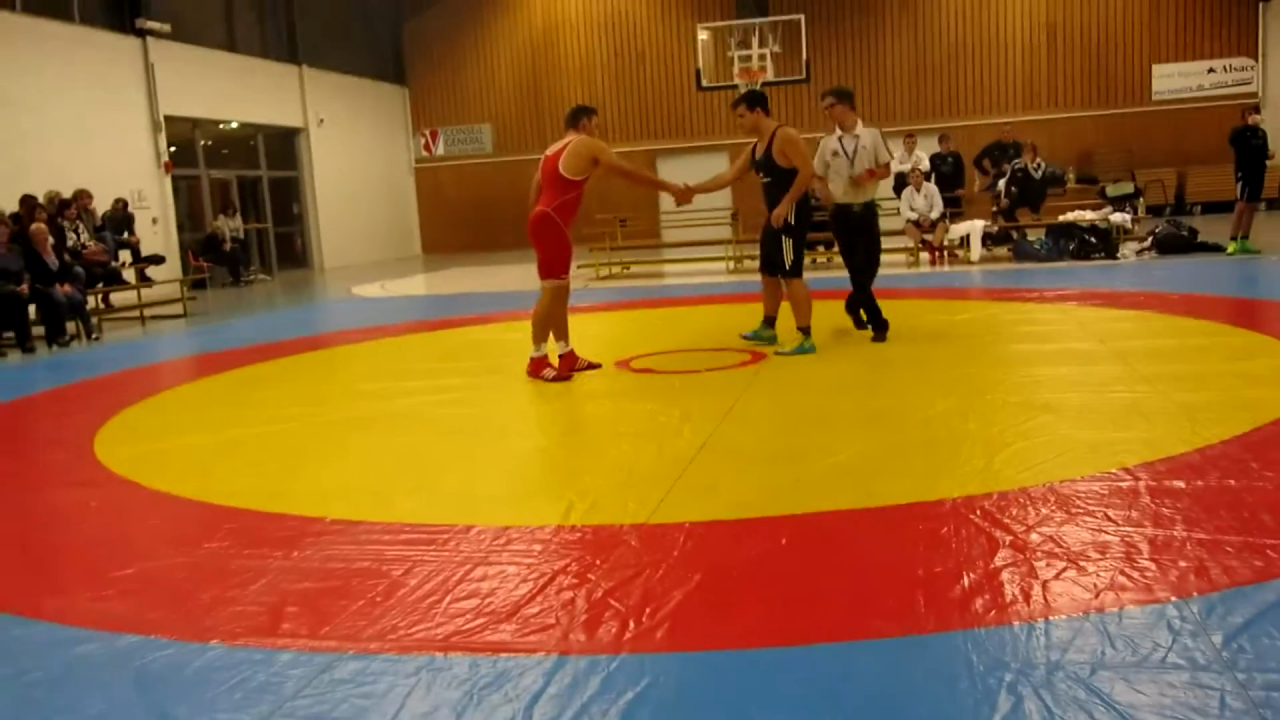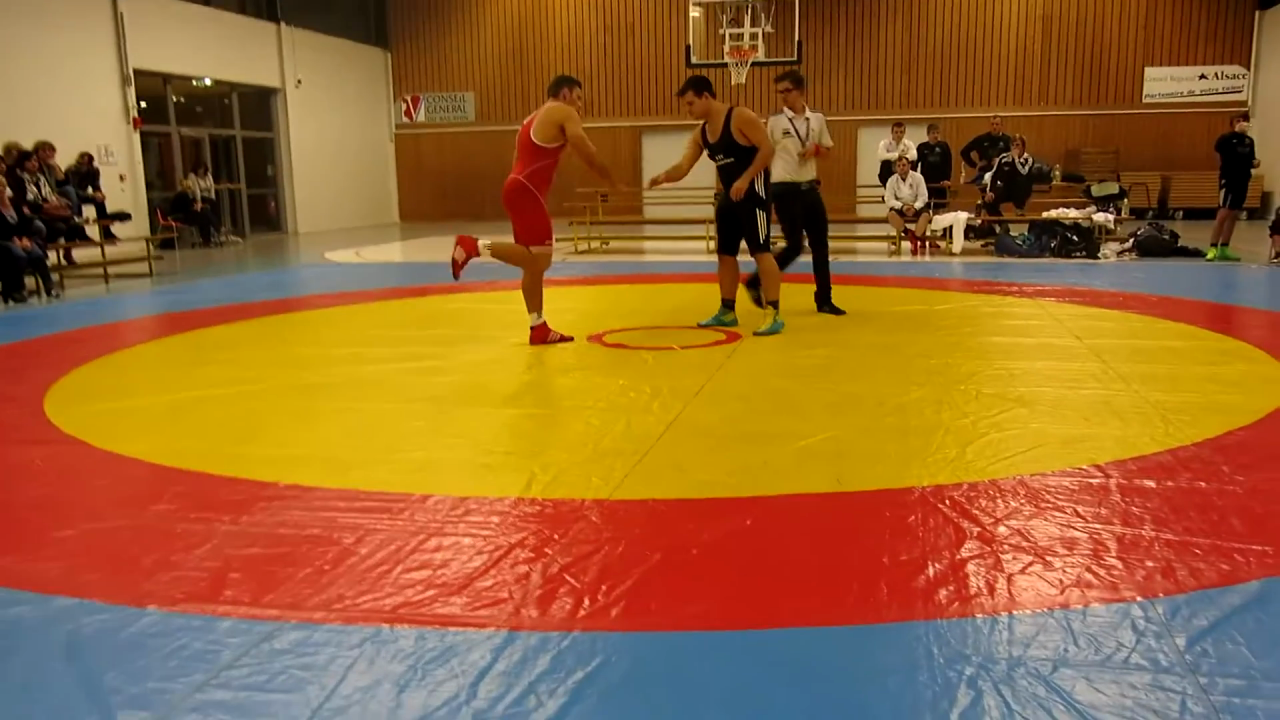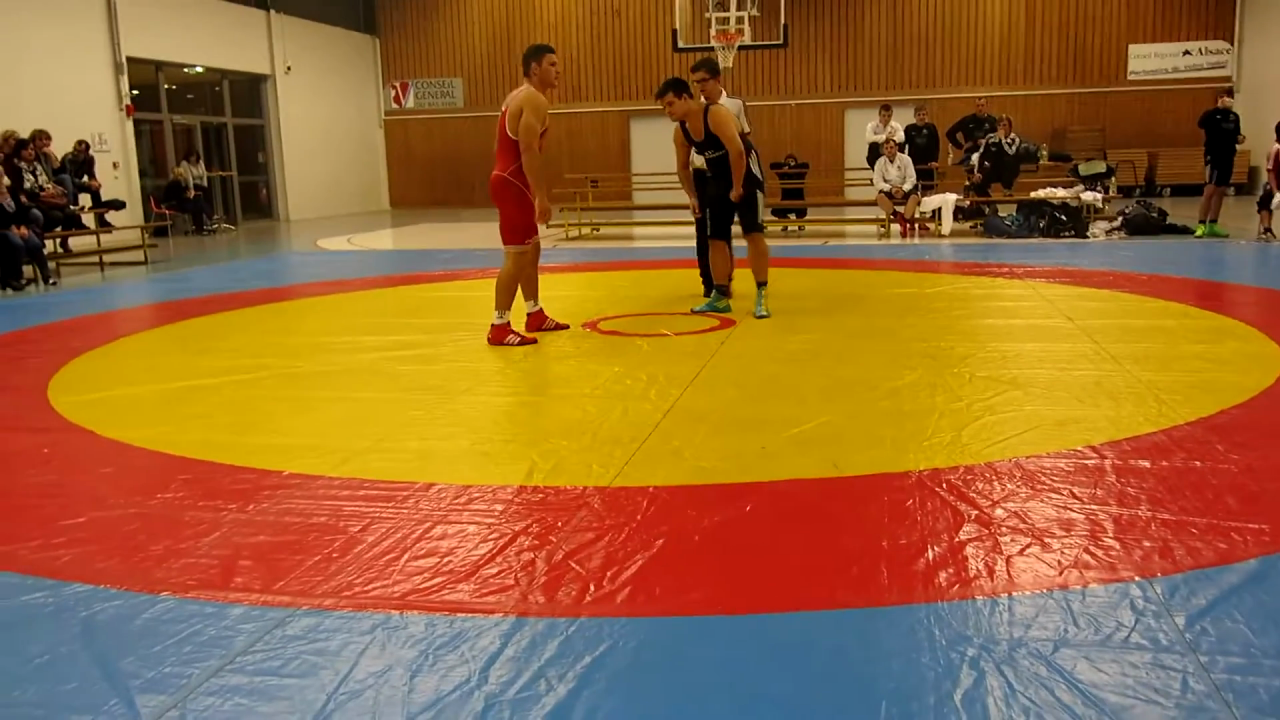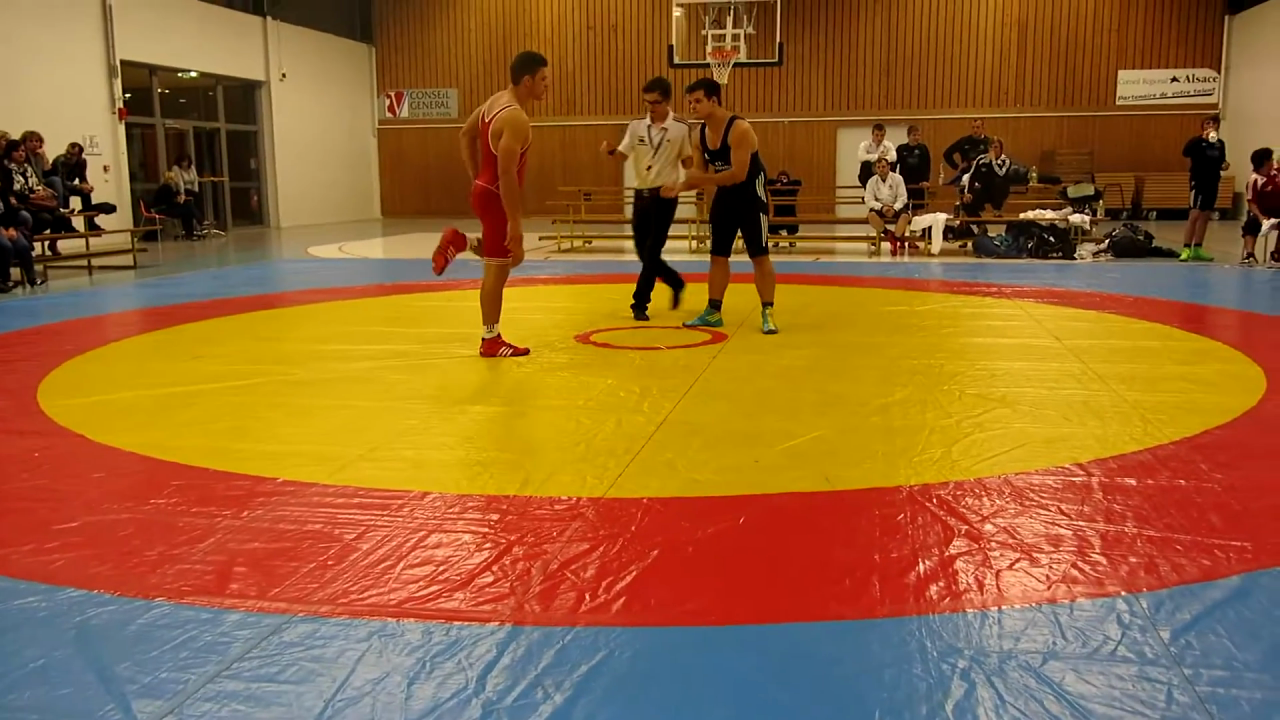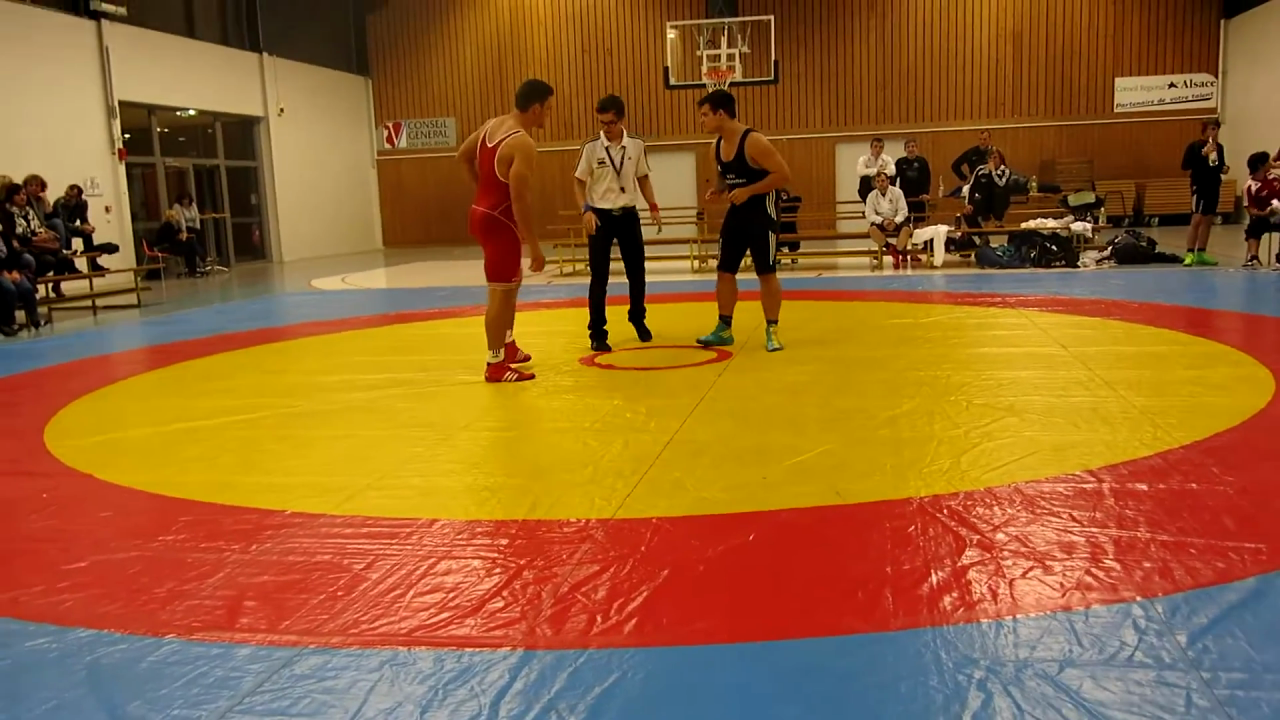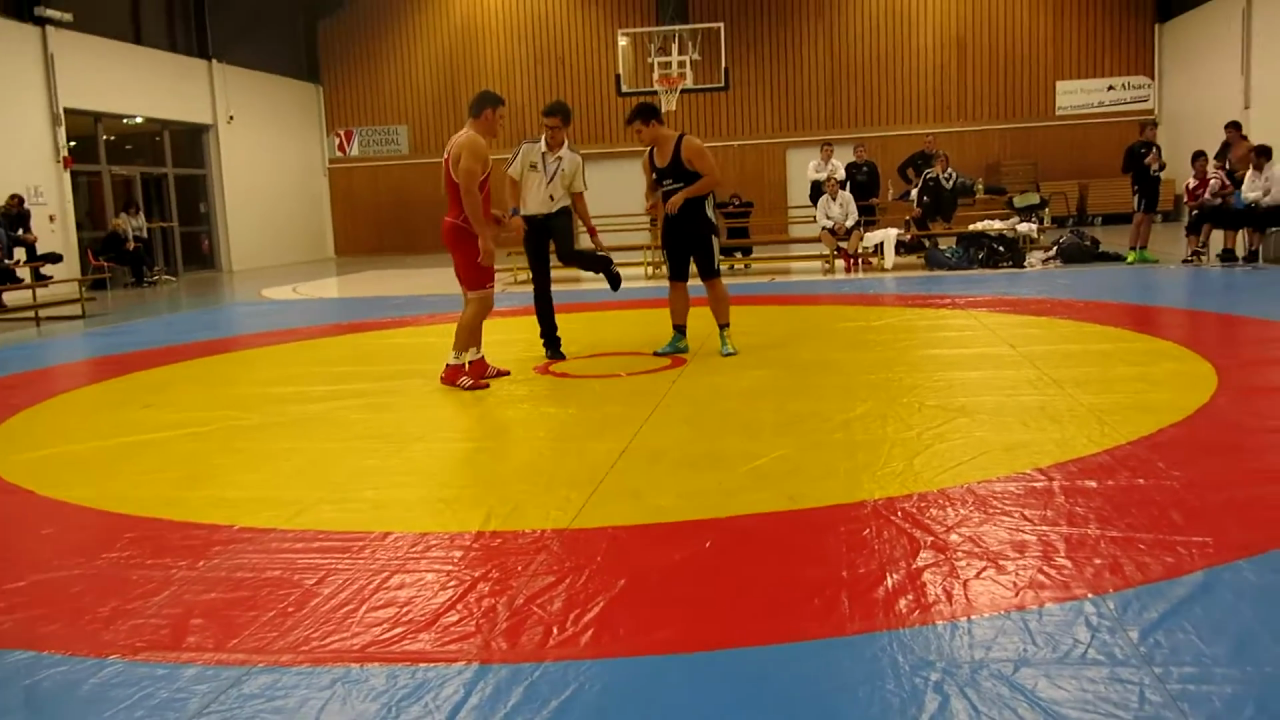
dt=0.5s
person 1, frame 1
left shoulder: (551, 151)
right shoulder: (589, 146)
left elbow: (534, 197)
right elbow: (633, 174)
right wrist: (671, 188)
left hip: (544, 220)
right hip: (552, 224)
left knee: (560, 291)
right knee: (552, 292)
left ankle: (567, 356)
right ankle: (538, 361)
person 1, frame 2
left shoulder: (534, 120)
right shoulder: (564, 113)
right elbow: (588, 155)
right wrist: (612, 180)
left hip: (522, 192)
right hip: (526, 193)
left knee: (535, 264)
right knee: (540, 259)
left ankle: (539, 329)
right ankle: (473, 246)
person 1, frame 3
left shoulder: (517, 97)
right shoulder: (534, 100)
right elbow: (529, 150)
right wrist: (541, 196)
left hip: (507, 182)
right hip: (514, 185)
left knee: (531, 251)
right knee: (517, 257)
left ankle: (536, 316)
right ankle: (499, 329)
person 1, frame 4
left shoulder: (497, 100)
right shoulder: (516, 118)
left elbow: (466, 135)
right elbow: (507, 173)
left wrist: (477, 179)
right wrist: (515, 221)
left hip: (486, 190)
right hip: (496, 197)
left knee: (512, 256)
right knee: (497, 270)
left ankle: (458, 243)
right ankle: (490, 341)
person 1, frame 5
left shoulder: (492, 124)
right shoulder: (523, 145)
left elbow: (462, 158)
right elbow: (520, 199)
right wrist: (534, 246)
left hip: (482, 213)
right hip: (499, 221)
left knee: (511, 281)
right knee: (501, 293)
left ankle: (507, 346)
right ankle: (496, 366)
person 1, frame 6
left shoulder: (458, 141)
right shoulder: (475, 143)
right elbow: (469, 192)
left wrist: (488, 216)
right wrist: (484, 236)
left hip: (458, 227)
right hip: (466, 231)
left knee: (475, 299)
right knee: (481, 302)
left ankle: (476, 363)
right ankle: (453, 369)
person 2, frame 1
left shoulder: (785, 137)
right shoulder: (754, 149)
left elbow: (807, 171)
right elbow: (728, 177)
left wrist: (785, 204)
right wrist: (695, 189)
left hip: (791, 214)
right hip: (776, 215)
left knee: (791, 275)
right knee: (769, 273)
left ankle: (805, 338)
right ankle: (767, 328)
person 2, frame 2
left shoulder: (741, 117)
right shoulder: (700, 134)
left elbow: (767, 148)
right elbow: (683, 167)
left wrist: (745, 179)
right wrist: (663, 177)
left hip: (753, 192)
right hip: (729, 195)
left knee: (760, 252)
right knee: (725, 254)
left ankle: (774, 314)
right ankle: (727, 312)
person 2, frame 3
left shoulder: (716, 114)
right shoulder: (680, 132)
left elbow: (737, 150)
right elbow: (683, 168)
left wrist: (738, 186)
right wrist: (692, 197)
left hip: (746, 175)
right hip: (718, 179)
left knee: (754, 234)
right knee: (716, 239)
left ankle: (762, 295)
right ankle: (720, 297)
person 2, frame 4
left shoulder: (740, 129)
right shoulder: (700, 134)
left elbow: (739, 174)
right elbow: (700, 174)
left wrist: (705, 179)
right wrist: (679, 188)
left hip: (751, 196)
right hip: (724, 197)
left knee: (760, 257)
right knee: (718, 256)
left ankle: (768, 313)
right ankle: (713, 312)
person 2, frame 5
left shoulder: (754, 142)
right shoulder: (717, 146)
left elbow: (783, 174)
left wrist: (747, 191)
right wrist: (718, 190)
left hip: (760, 214)
right hip: (735, 214)
left knee: (766, 274)
right knee: (724, 272)
left ankle: (772, 330)
right ankle: (724, 329)
person 2, frame 6
left shoulder: (689, 145)
right shoulder: (648, 157)
left elbow: (714, 177)
left wrist: (683, 194)
right wrist: (653, 201)
left hip: (699, 220)
right hip: (672, 224)
left knee: (712, 279)
right knee: (676, 282)
left ankle: (725, 335)
right ankle: (679, 338)
person 3, frame 1
left shoulder: (872, 135)
right shoulder: (826, 142)
left elbow: (886, 169)
right elbow: (818, 177)
left wrist: (870, 174)
right wrist: (825, 191)
left hip: (867, 208)
right hip: (841, 211)
left knee: (871, 265)
right knee: (856, 268)
left ankle: (854, 304)
right ankle: (877, 321)
person 3, frame 2
left shoulder: (818, 119)
right shoulder: (775, 121)
left elbow: (827, 151)
left wrist: (815, 150)
left hip: (810, 187)
right hip: (785, 189)
left knee: (820, 244)
right knee: (794, 245)
left ankle: (824, 299)
right ankle: (755, 283)
person 3, frame 3
left shoulder: (735, 105)
left elbow: (745, 137)
right hip: (701, 173)
right knee: (703, 229)
left ankle: (725, 279)
right ankle: (709, 282)
person 3, frame 4
left shoulder: (681, 128)
right shoulder: (636, 126)
left elbow: (688, 162)
right elbow: (621, 158)
right wrist: (610, 150)
left hip: (664, 196)
right hip: (641, 194)
left knee: (652, 250)
right knee: (643, 250)
left ankle: (640, 303)
right ankle: (675, 282)
person 3, frame 5
left shoulder: (636, 145)
right shoulder: (591, 147)
left elbow: (643, 179)
right elbow: (579, 183)
left wrist: (653, 208)
right wrist: (586, 210)
left hip: (628, 213)
right hip: (600, 215)
left knee: (636, 269)
right knee: (599, 275)
left ankle: (638, 319)
right ankle: (597, 333)
person 3, frame 6
left shoulder: (574, 159)
right shoulder: (527, 148)
left elbow: (578, 197)
right elbow: (511, 181)
left wrist: (592, 232)
right wrist: (514, 213)
left hip: (559, 214)
right hip: (531, 220)
left knee: (567, 255)
right knee: (541, 284)
left ankle: (605, 263)
right ankle: (550, 341)
